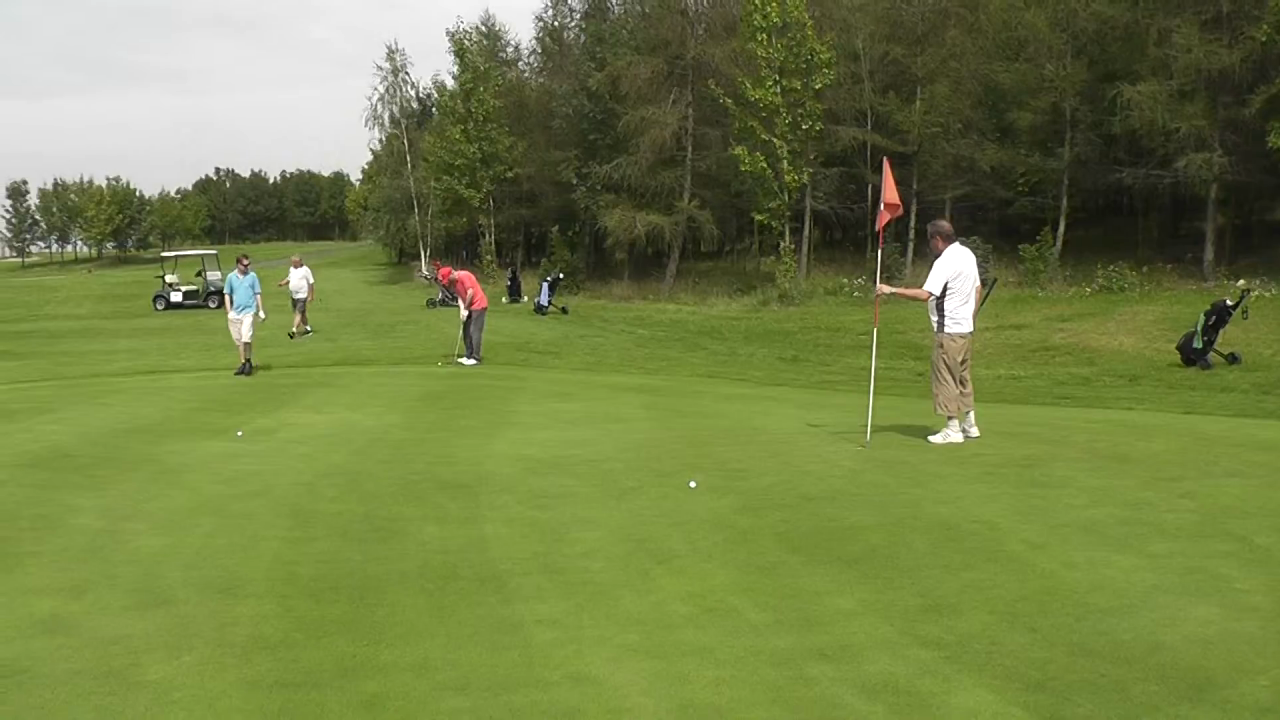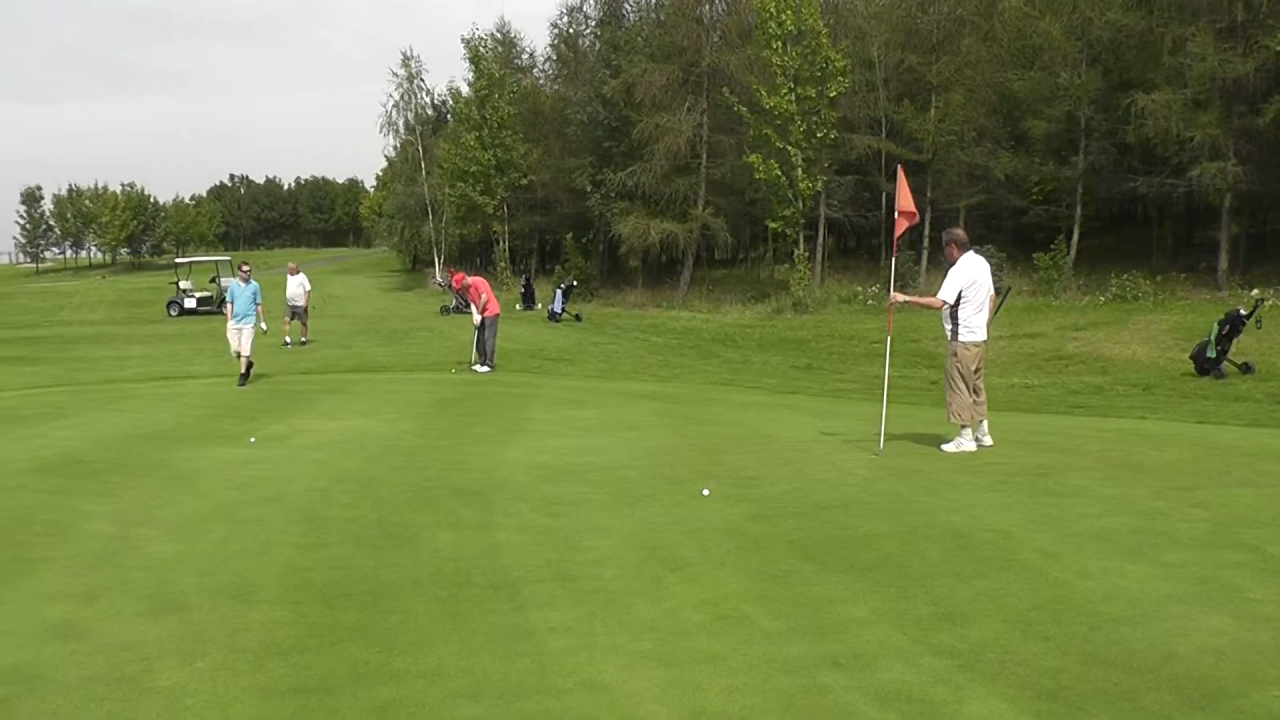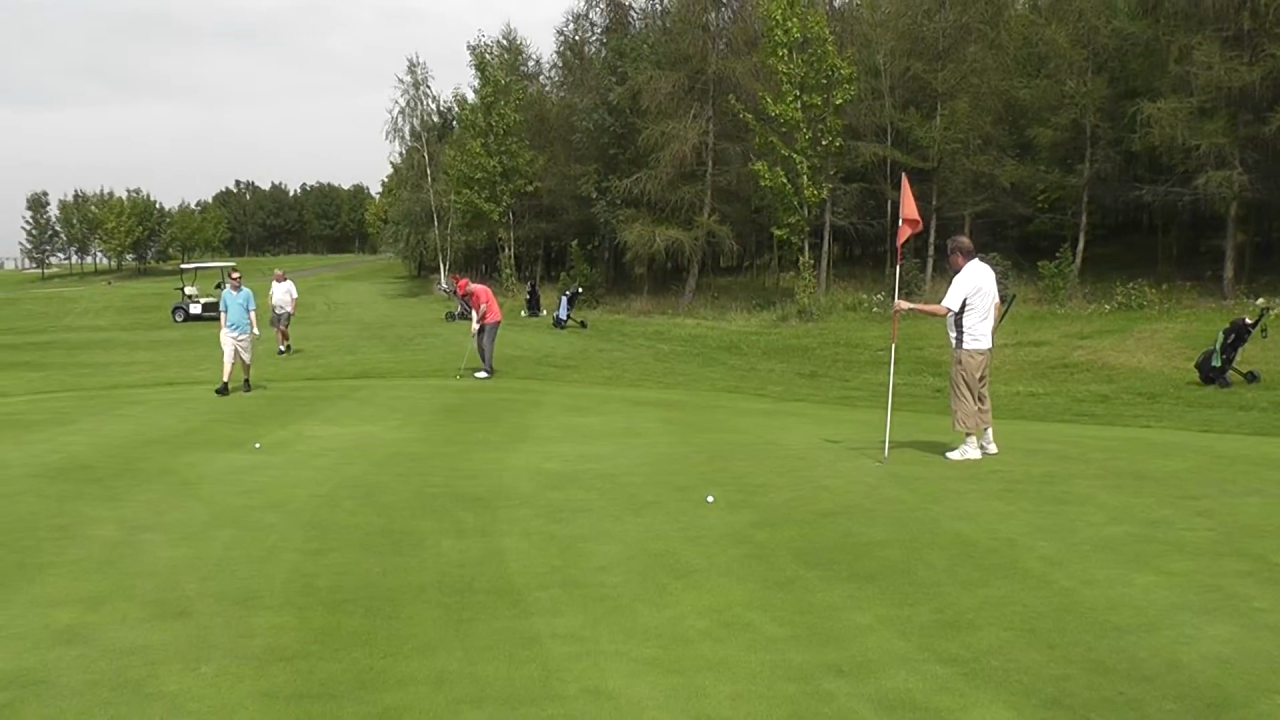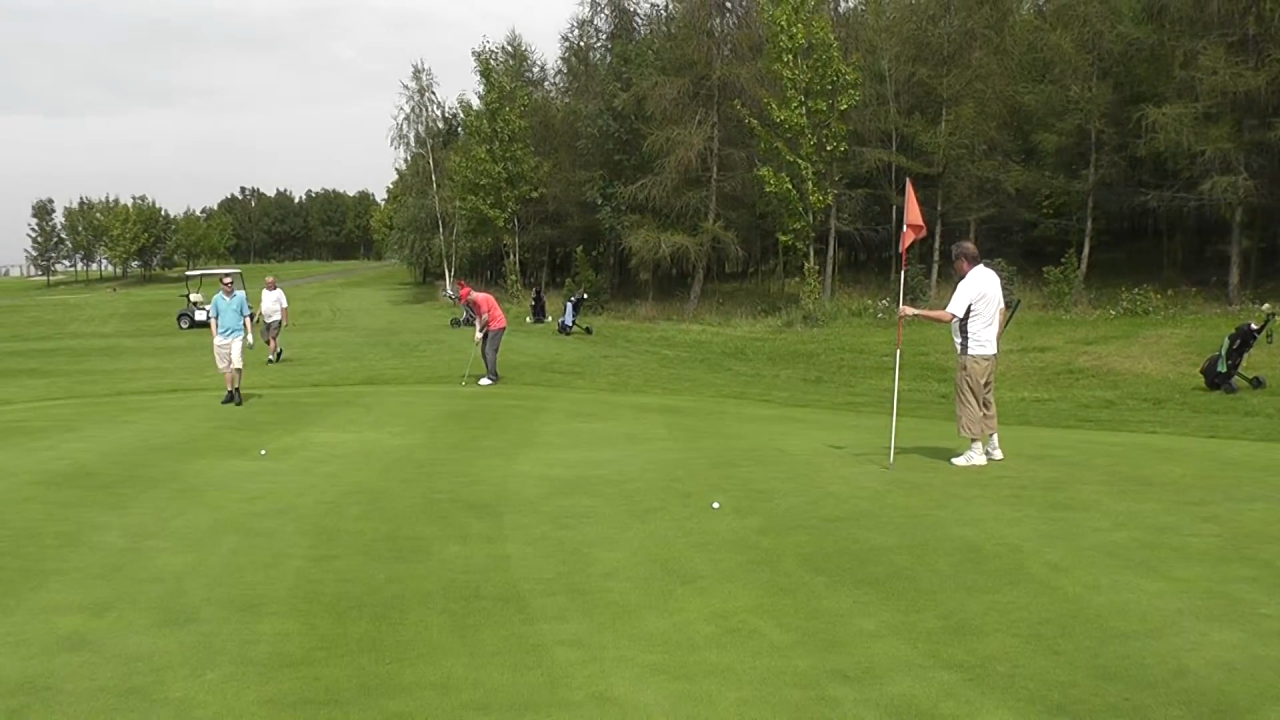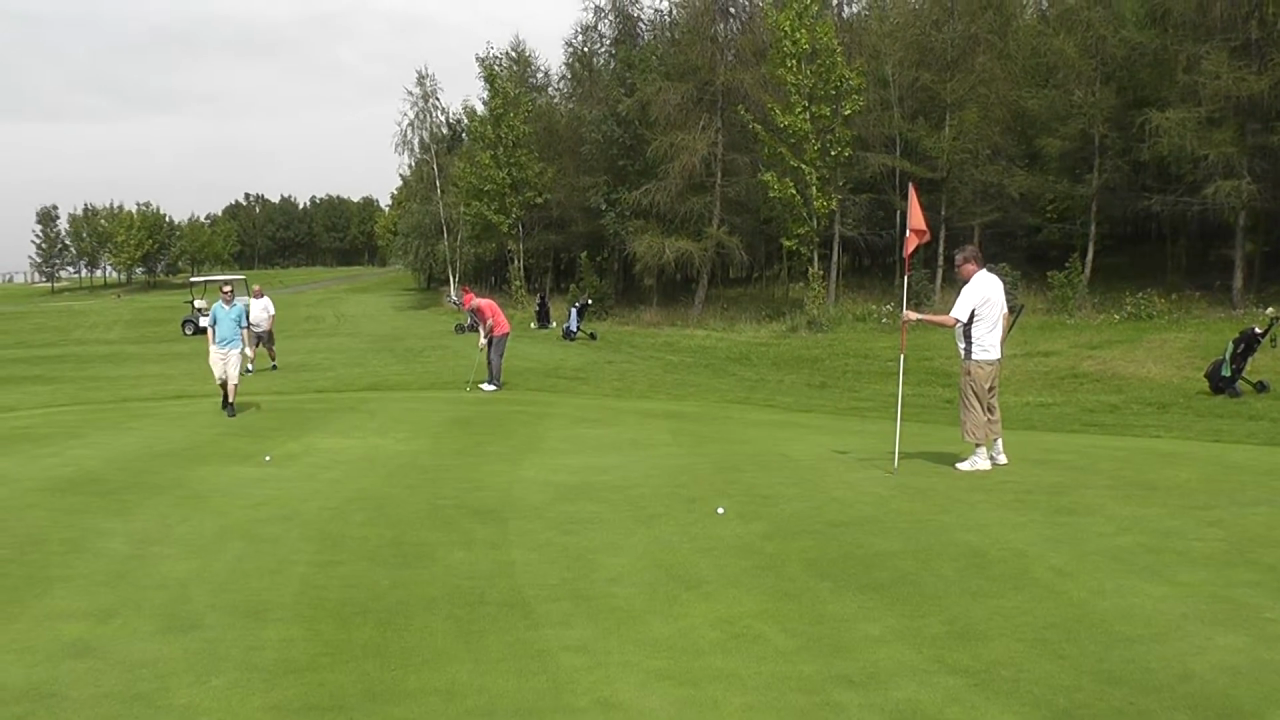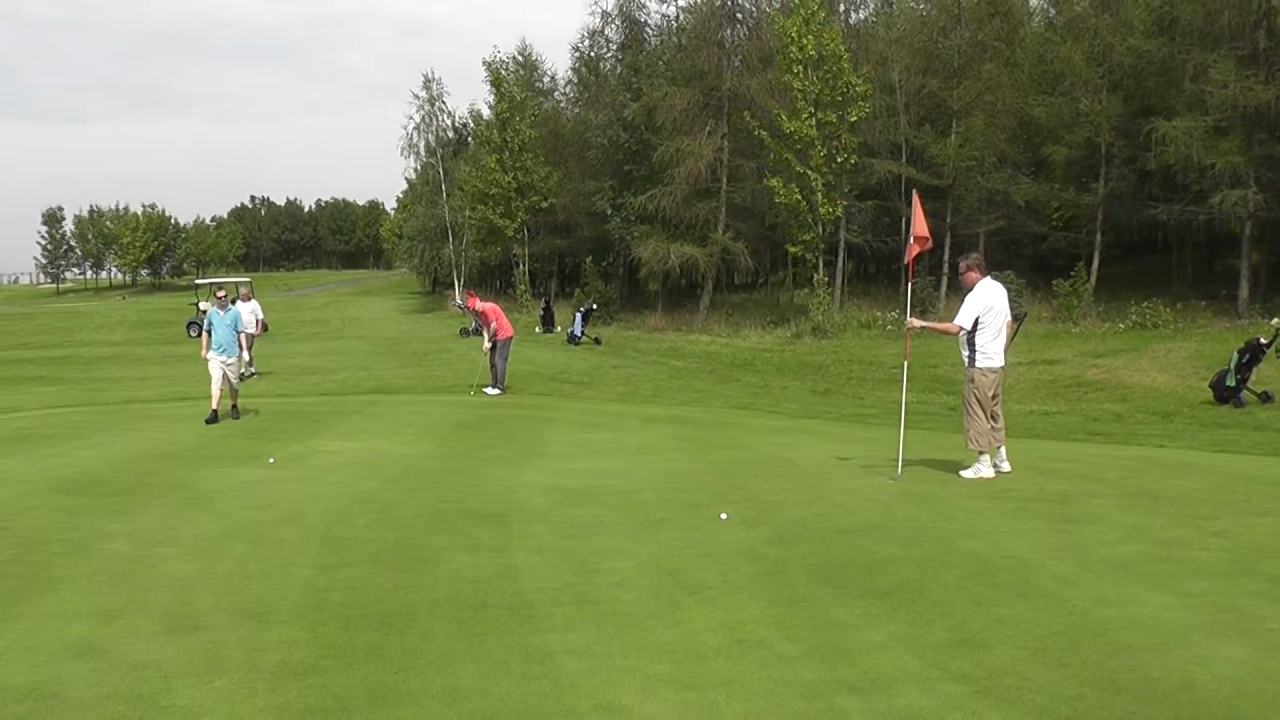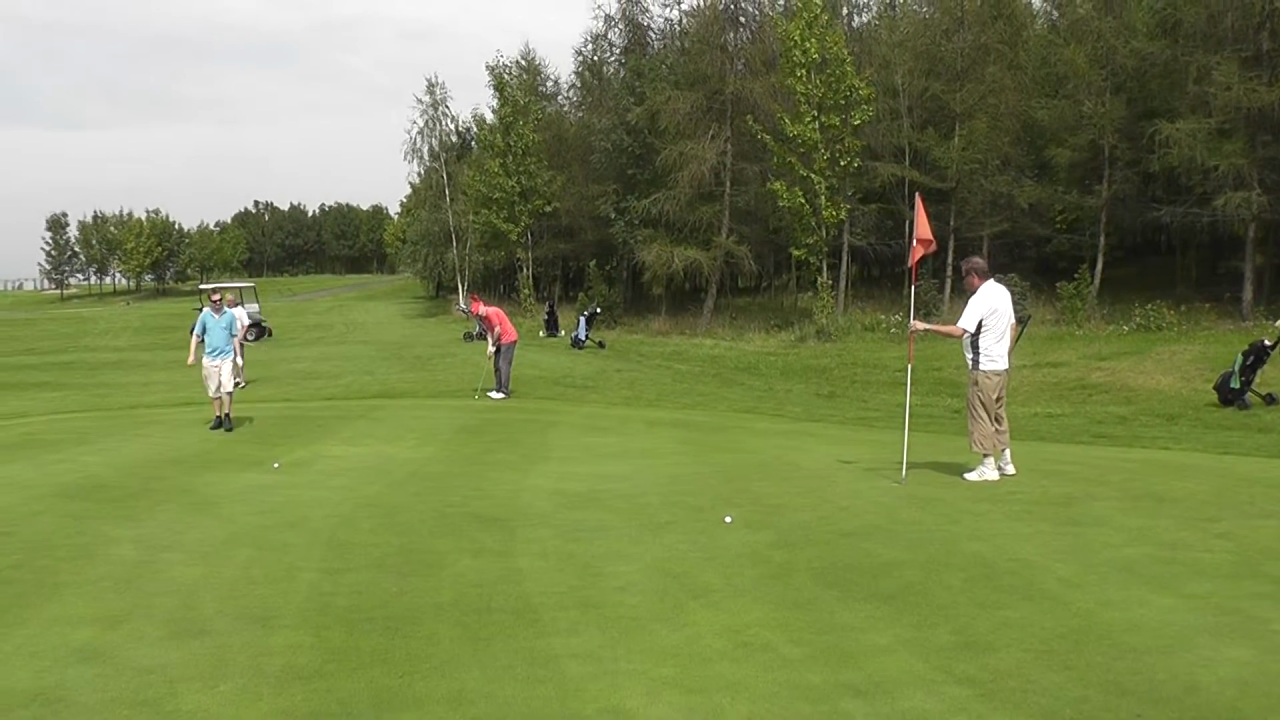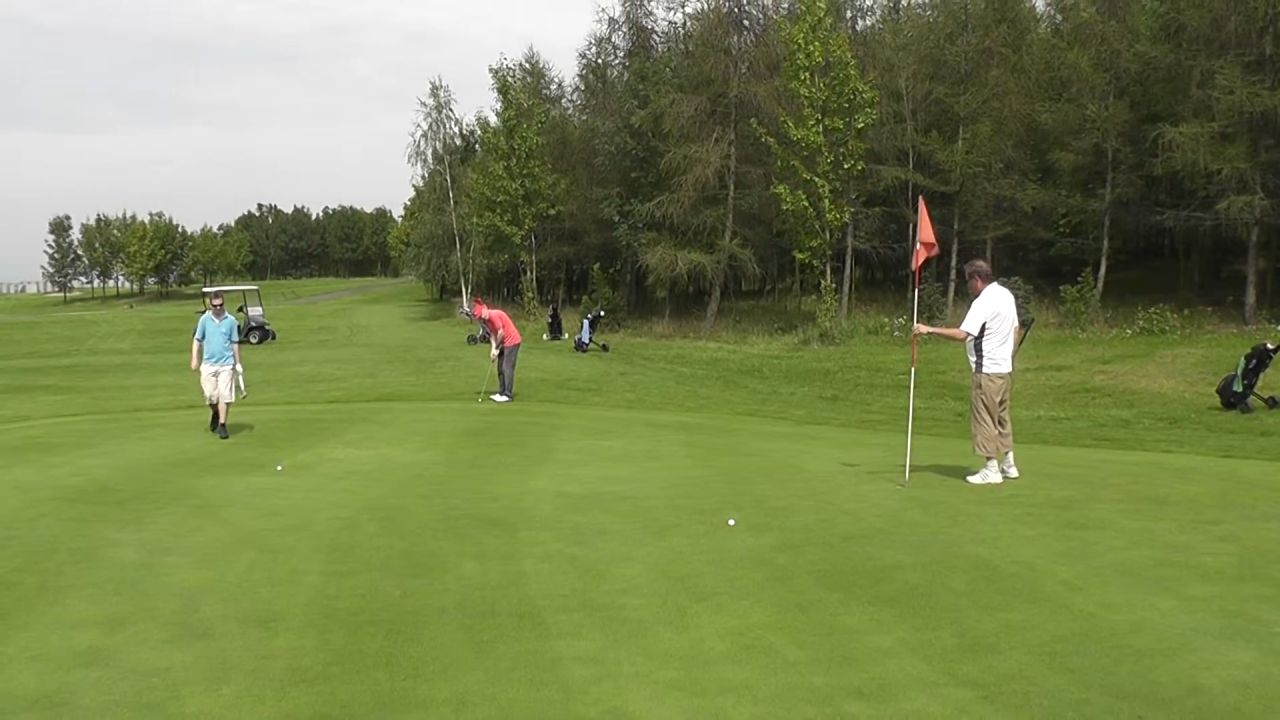
dt=0.4s
person 1, frame 1
left shoulder: (945, 262)
right shoulder: (967, 254)
left elbow: (924, 294)
right elbow: (977, 289)
left wrist: (892, 290)
left hip: (949, 330)
right hip: (965, 327)
left knee: (946, 378)
right knee: (962, 376)
left ankle: (953, 429)
right ankle: (969, 424)
person 1, frame 2
left shoulder: (960, 270)
right shoulder: (981, 263)
left elbow: (939, 302)
right elbow: (991, 297)
left wrist: (906, 299)
left hip: (962, 338)
right hip: (979, 336)
left knee: (959, 387)
right knee: (976, 385)
left ankle: (966, 437)
right ankle: (982, 433)
person 1, frame 3
left shoulder: (965, 278)
right shoulder: (986, 271)
left elbow: (943, 310)
right elbow: (996, 304)
left wrist: (910, 306)
left hip: (967, 346)
right hip: (984, 343)
left knee: (964, 395)
right knee: (981, 393)
left ankle: (971, 445)
right ankle: (987, 441)
person 1, frame 4
left shoulder: (969, 284)
right shoulder: (992, 276)
left elbow: (948, 316)
right elbow: (1001, 310)
left wrist: (915, 312)
left hip: (972, 352)
right hip: (989, 349)
left knee: (969, 400)
right knee: (986, 398)
left ankle: (976, 451)
right ankle: (993, 446)
person 1, frame 5
left shoulder: (973, 288)
right shoulder: (995, 281)
left elbow: (951, 321)
right elbow: (1004, 315)
left wrist: (918, 317)
left hip: (976, 357)
right hip: (993, 354)
left knee: (974, 405)
right knee: (990, 404)
left ankle: (980, 456)
right ankle: (997, 451)
person 1, frame 6
left shoulder: (978, 296)
right shoulder: (999, 289)
left elbow: (955, 328)
right elbow: (1008, 323)
left wrist: (923, 324)
left hip: (980, 364)
right hip: (996, 362)
left knee: (977, 413)
right knee: (994, 411)
left ankle: (984, 463)
right ankle: (1000, 459)
person 1, frame 7
left shoulder: (980, 299)
right shoulder: (1002, 292)
left elbow: (958, 331)
right elbow: (1012, 325)
left wrist: (926, 327)
left hip: (984, 367)
right hip: (1000, 364)
left knee: (981, 416)
right knee: (998, 414)
left ankle: (988, 466)
right ankle: (1005, 461)
person 1, frame 8
left shoulder: (984, 302)
right shoulder: (1006, 295)
left elbow: (962, 334)
right elbow: (1015, 329)
left wrist: (930, 330)
left hip: (987, 370)
right hip: (1003, 367)
left knee: (984, 418)
right knee: (1001, 416)
left ankle: (991, 469)
right ankle: (1008, 464)
